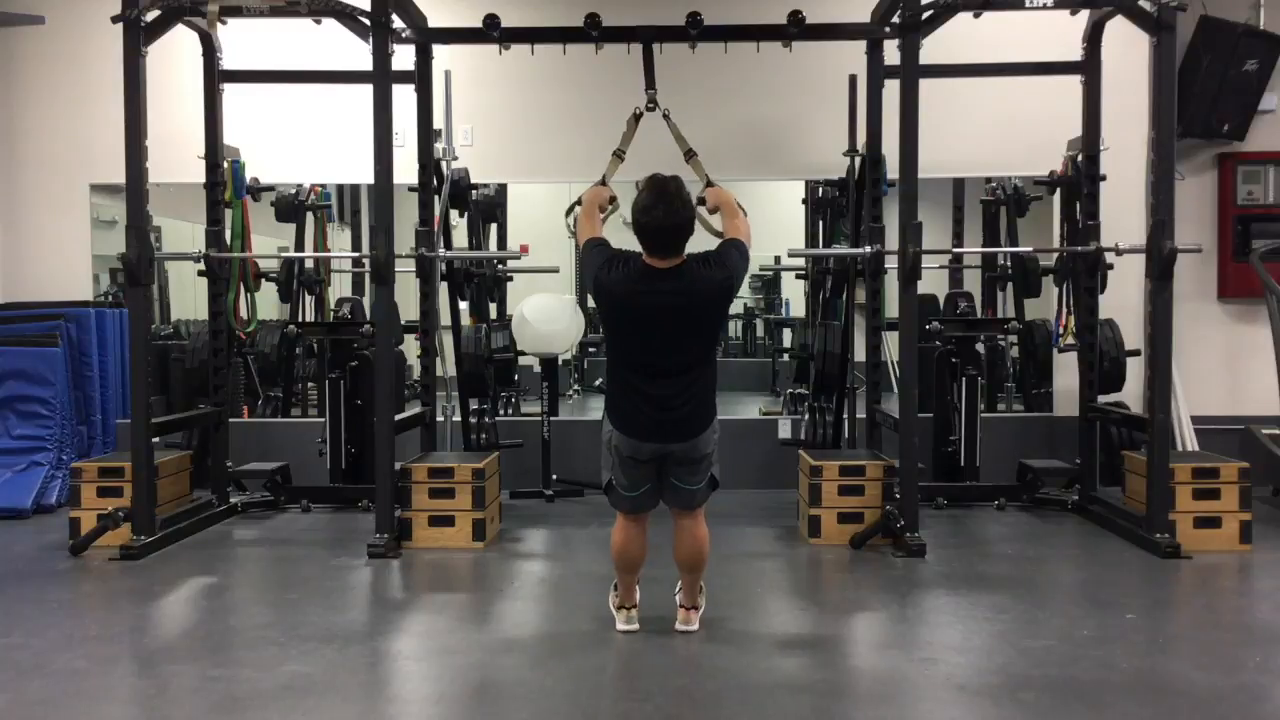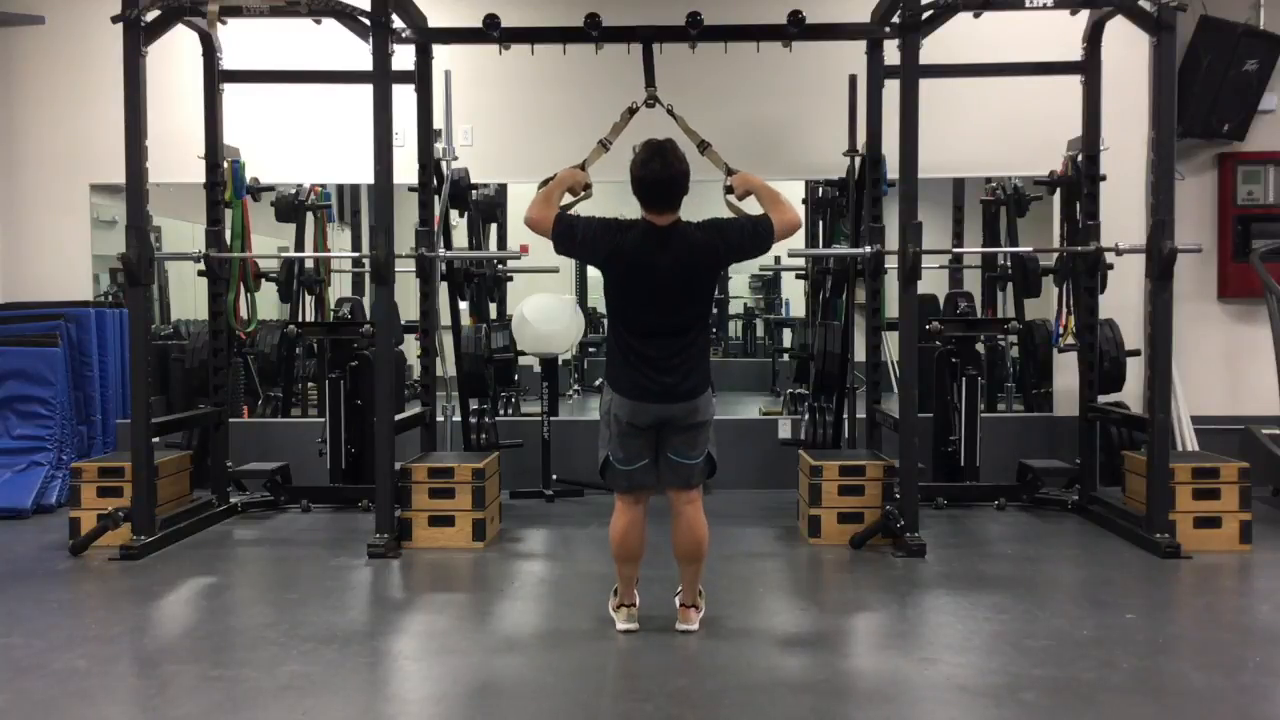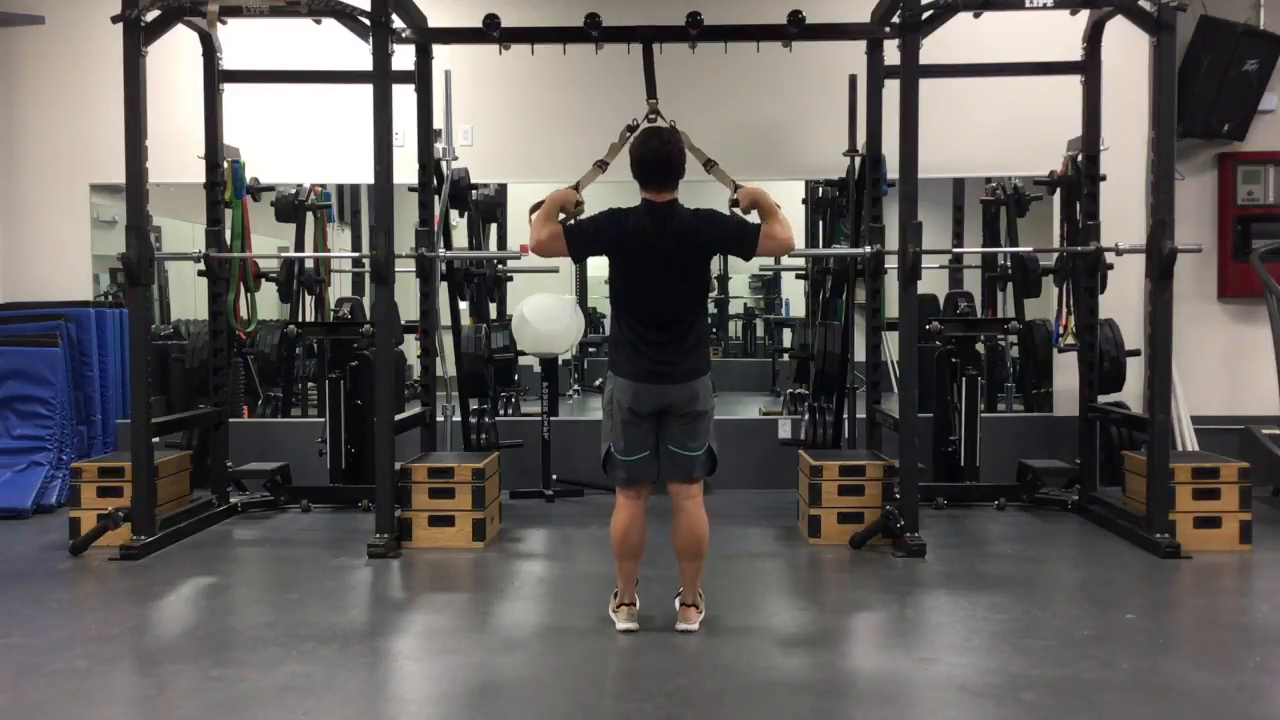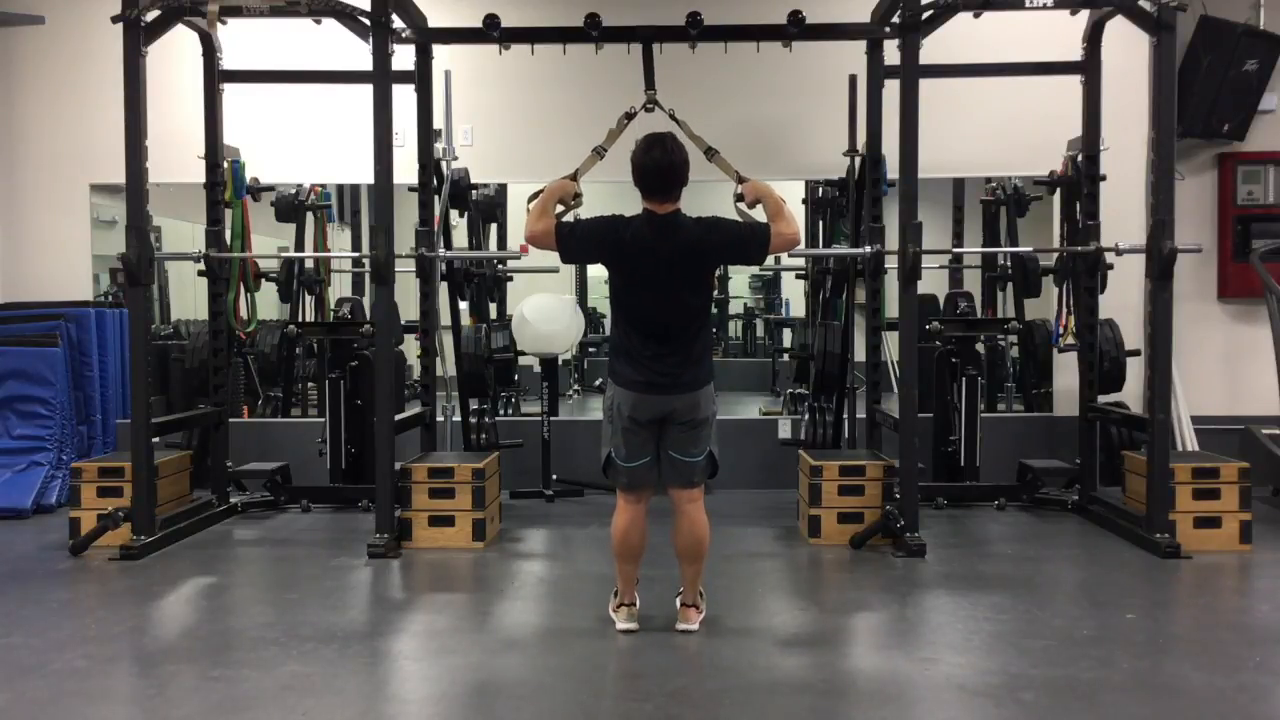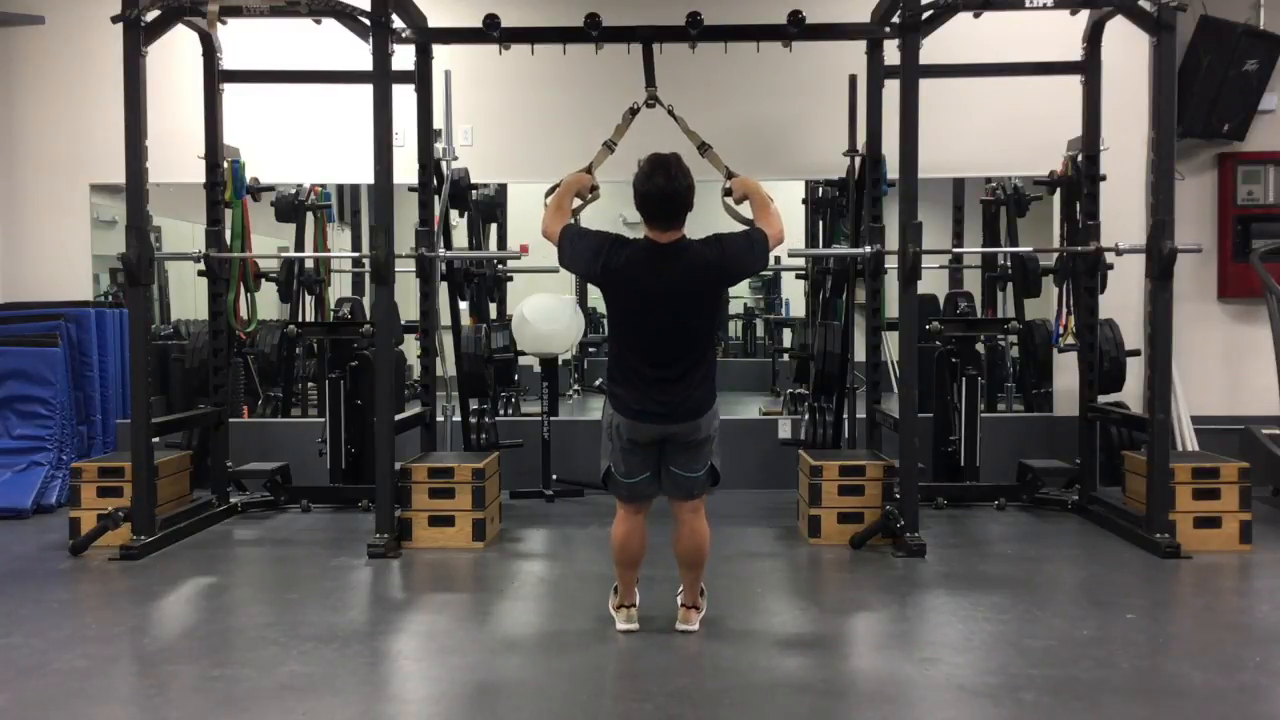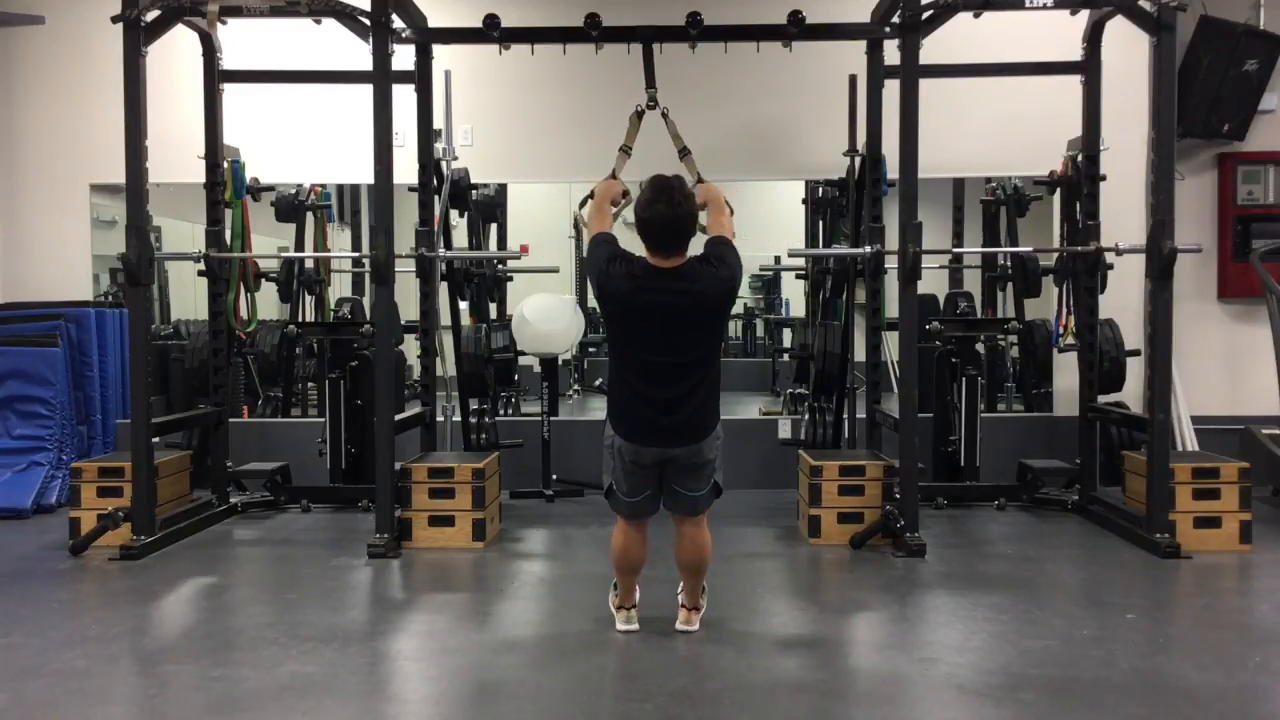
dt=0.5s
person 1, frame 1
left shoulder: (611, 280)
right shoulder: (716, 281)
left elbow: (588, 231)
right elbow: (738, 234)
left wrist: (593, 198)
right wrist: (724, 201)
left hip: (629, 426)
right hip: (693, 426)
left knee: (630, 517)
right knee: (689, 515)
left ankle: (626, 603)
right ankle: (689, 605)
person 1, frame 2
left shoulder: (612, 241)
right shoulder: (711, 241)
left elbow: (535, 216)
right elbow: (789, 219)
left wrist: (564, 180)
right wrist: (754, 184)
left hip: (628, 396)
right hip: (690, 396)
left knee: (629, 501)
right knee: (688, 500)
left ankle: (625, 603)
right ankle: (690, 604)
person 1, frame 3
left shoulder: (616, 226)
right shoulder: (705, 226)
left elbow: (541, 241)
right elbow: (782, 240)
left wrist: (557, 201)
right wrist: (760, 199)
left hip: (631, 381)
right hip: (689, 382)
left knee: (630, 495)
right knee: (688, 494)
left ankle: (626, 602)
right ankle: (690, 603)
person 1, frame 4
left shoulder: (615, 235)
right shoulder: (709, 236)
left elbow: (536, 231)
right elbow: (788, 234)
left wrist: (555, 190)
right wrist: (764, 192)
left hip: (630, 389)
right hip: (691, 389)
left knee: (631, 500)
right knee: (689, 499)
left ankle: (625, 603)
right ankle: (690, 604)
person 1, frame 5
left shoulder: (611, 259)
right shoulder: (715, 260)
left elbow: (552, 226)
right elbow: (772, 230)
left wrist: (571, 186)
right wrist: (751, 189)
left hip: (630, 411)
right hip: (693, 411)
left knee: (630, 509)
right knee: (690, 509)
left ankle: (625, 603)
right ankle: (691, 604)
person 1, frame 6
left shoulder: (614, 279)
right shoulder: (717, 281)
left elbow: (598, 224)
right elbow: (721, 223)
left wrist: (605, 193)
right wrist: (711, 196)
left hip: (630, 432)
right hip: (696, 432)
left knee: (631, 521)
right knee: (692, 521)
left ankle: (625, 605)
right ankle: (691, 606)
